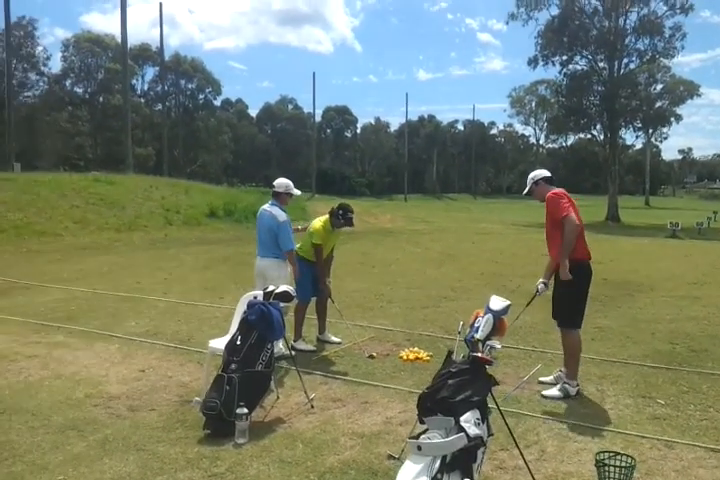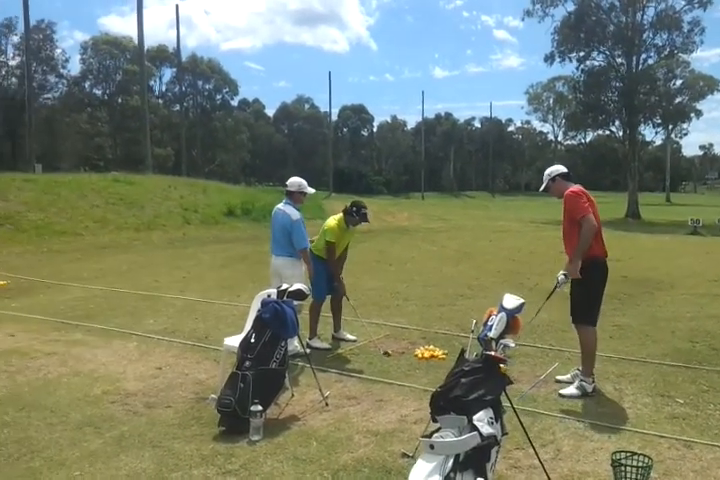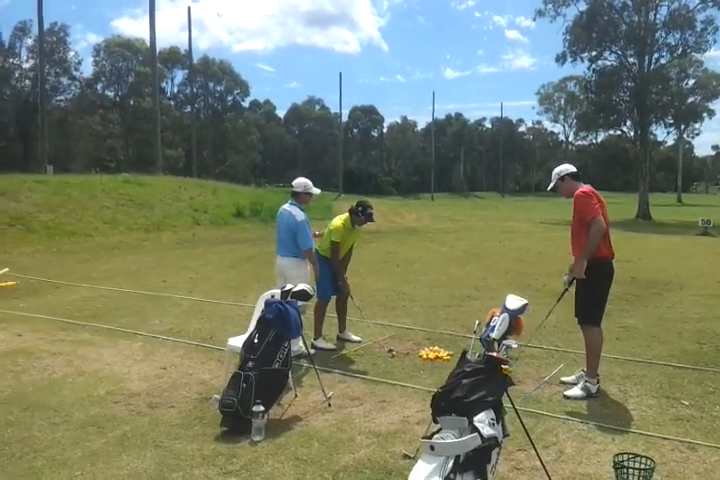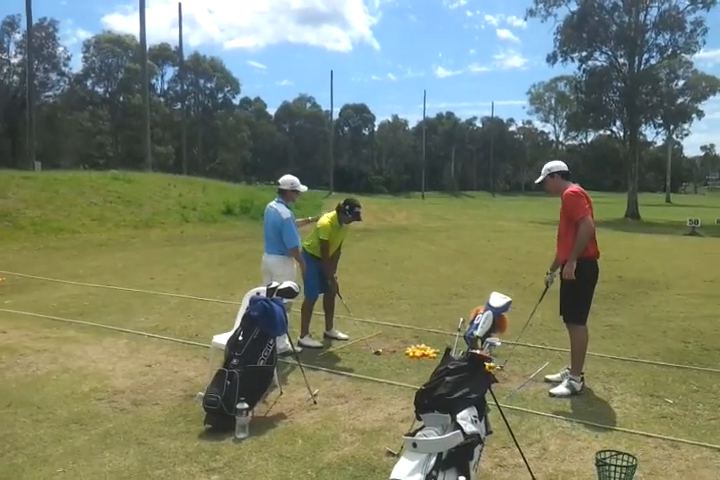
dt=0.2s
person 1, frame 1
left shoulder: (555, 196)
right shoulder: (556, 200)
left elbow: (573, 224)
left wrist: (564, 261)
right wrist: (545, 278)
left hip: (574, 269)
right hip: (568, 269)
left knee: (569, 326)
right knee: (564, 324)
left ankle: (571, 383)
right ankle: (566, 372)
person 1, frame 2
left shoulder: (573, 194)
right shoulder: (576, 196)
left elbow: (590, 225)
left wrist: (575, 261)
right wrist: (567, 269)
left hip: (590, 267)
right hip: (586, 266)
left knee: (585, 323)
right knee: (582, 322)
left ankle: (587, 381)
right ankle: (584, 371)
person 1, frame 3
left shoulder: (583, 194)
right shoulder: (584, 196)
left elbow: (599, 226)
left wrist: (581, 262)
right wrist: (573, 269)
left hip: (595, 268)
right hip: (591, 267)
left knee: (590, 324)
right knee: (588, 323)
left ankle: (591, 382)
right ankle: (589, 372)
person 1, frame 4
left shoulder: (572, 194)
right shoulder: (569, 197)
left elbow: (587, 226)
left wrist: (571, 262)
right wrist: (552, 269)
left hip: (580, 268)
right hip: (575, 267)
left knee: (575, 322)
right knee: (573, 321)
left ankle: (576, 380)
right ankle: (573, 370)
person 2, frame 1
left shoulder: (263, 210)
right shoulder: (281, 217)
right elbow: (288, 249)
left wrist: (297, 229)
right wrist: (294, 267)
left hip: (260, 262)
right hip: (276, 265)
right ankle: (275, 348)
person 2, frame 2
left shoulder: (277, 209)
right shoulder: (295, 216)
right elbow: (301, 248)
left wrist: (309, 240)
right wrist: (309, 265)
left hip: (275, 260)
right hip: (291, 264)
right ankle: (290, 346)
person 2, frame 3
left shoulder: (282, 210)
right shoulder: (299, 216)
right elbow: (306, 248)
left wrist: (314, 234)
right wrist: (315, 265)
left hip: (281, 261)
right hip: (295, 264)
right ankle: (294, 347)
person 2, frame 4
left shoulder: (270, 207)
right shoulder: (285, 213)
right elbow: (292, 246)
left wrist: (310, 220)
right wrist: (302, 263)
left hip: (268, 258)
right hip: (282, 262)
right ankle: (280, 345)
person 3, frame 1
left shoulder: (336, 227)
right shoulder: (318, 227)
left elbow: (329, 252)
right elbow: (319, 258)
left wrist: (327, 277)
right wrist: (323, 283)
left hip: (315, 262)
right hip: (303, 261)
left knee: (323, 296)
right knee: (304, 299)
left ankle: (322, 333)
right ankle: (297, 340)
person 3, frame 2
left shoulder: (351, 225)
right shoulder: (332, 226)
left elbow: (344, 250)
right elbow: (330, 256)
left wrist: (339, 274)
right wrist: (338, 280)
left hip: (330, 260)
right hip: (318, 259)
left knee: (338, 294)
right knee: (319, 297)
left ankle: (337, 331)
right ankle: (312, 338)
person 3, frame 3
left shoulder: (357, 225)
right shoulder: (338, 225)
left elbow: (348, 250)
right elbow: (334, 255)
left wrist: (343, 274)
right wrist: (342, 279)
left hip: (336, 260)
right hip: (323, 259)
left knee: (343, 295)
right knee: (324, 298)
left ankle: (342, 332)
right ankle: (317, 338)
person 3, frame 4
left shoulder: (344, 223)
right shoulder: (326, 223)
left elbow: (337, 248)
right elbow: (324, 254)
left wrist: (333, 273)
right wrist: (331, 279)
left hip: (324, 258)
right hip: (311, 257)
left knee: (330, 292)
right knee: (312, 296)
left ankle: (329, 329)
right ankle: (304, 336)
